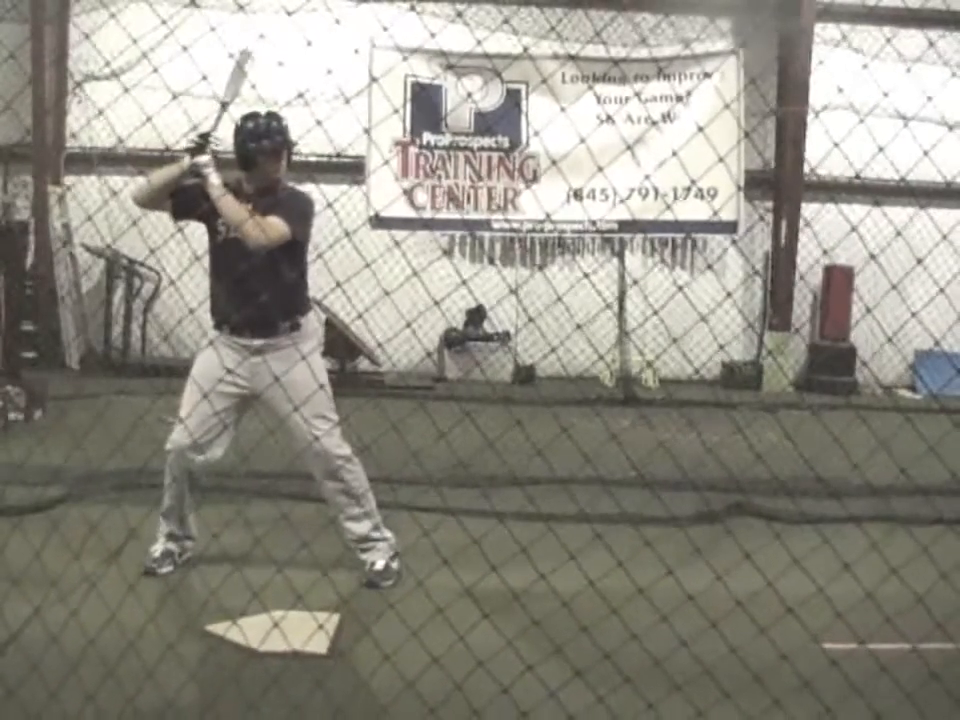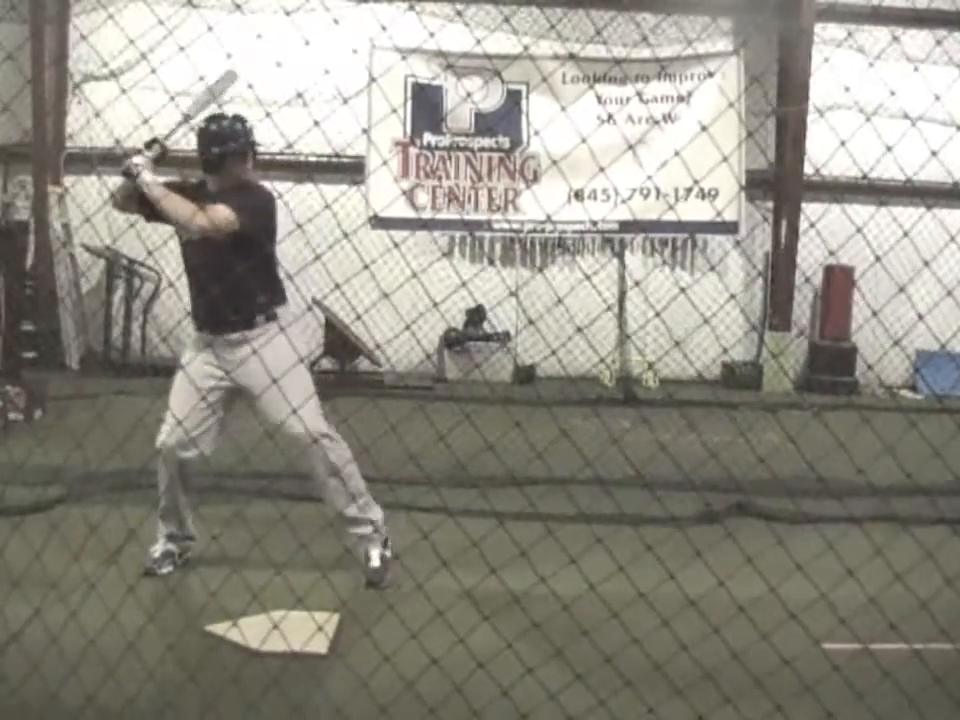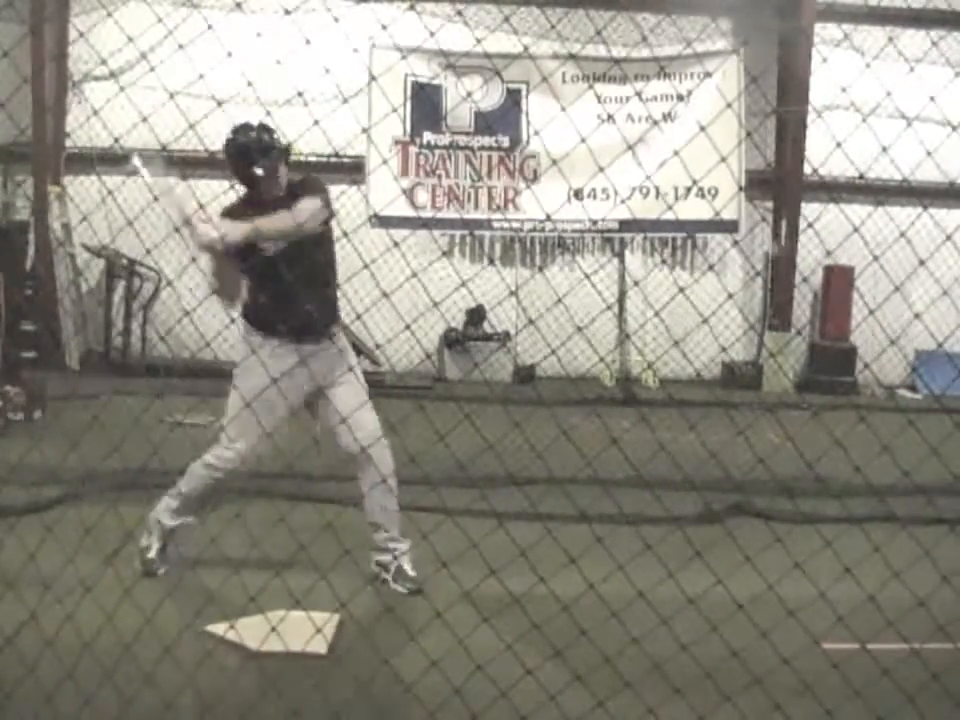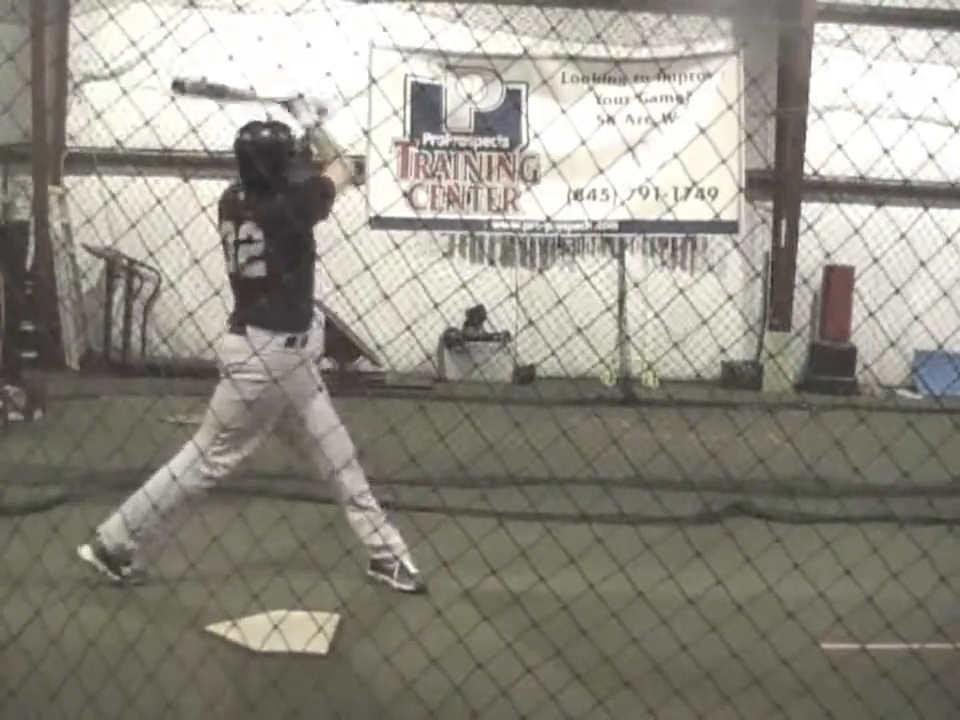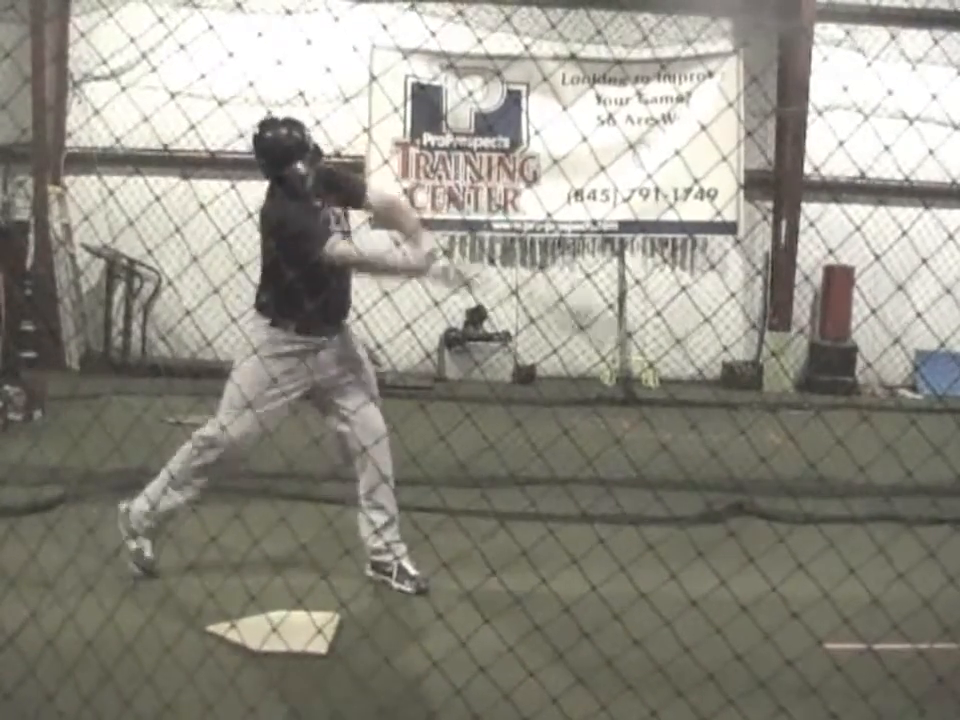
dt=0.5s
person 1, frame 1
left shoulder: (297, 203)
right shoulder: (213, 196)
left elbow: (259, 236)
right elbow: (142, 198)
left wrist: (212, 182)
right wrist: (187, 166)
left hip: (288, 345)
right hip: (228, 346)
left knee: (329, 449)
right knee: (182, 446)
left ankle: (377, 544)
right ankle: (174, 538)
person 1, frame 2
left shoulder: (256, 198)
right shoulder: (186, 193)
left elbow: (196, 222)
right elbow: (121, 203)
left wrist: (147, 179)
right wrist: (138, 175)
left hip: (263, 335)
right hip: (208, 342)
left knee: (312, 430)
right knee: (172, 445)
left ankle: (371, 532)
right ankle: (174, 539)
person 1, frame 3
left shoulder: (308, 189)
right shoulder: (235, 216)
left elbow: (301, 221)
right elbow: (229, 293)
left wrist: (240, 232)
right wrist: (224, 250)
left hip: (327, 344)
right hip: (269, 349)
left knee: (370, 447)
right knee: (229, 454)
left ankle: (390, 553)
right ankle: (163, 526)
person 1, frame 4
left shoulder: (233, 200)
right shoulder: (288, 206)
right elbow: (341, 168)
left wrist: (306, 132)
right wrist: (316, 128)
left hip: (289, 352)
right hip: (263, 356)
left knee: (335, 450)
right knee: (207, 459)
left ankle: (385, 552)
right ankle: (114, 545)
person 1, frame 5
left shoulder: (327, 180)
right shoulder: (283, 213)
left elbow: (390, 205)
right elbow: (349, 258)
left wrist: (420, 246)
right wrist: (421, 268)
left hip: (336, 339)
right hip: (282, 343)
left knee: (371, 439)
right knee: (220, 435)
left ankle: (386, 554)
right ankle: (142, 517)
